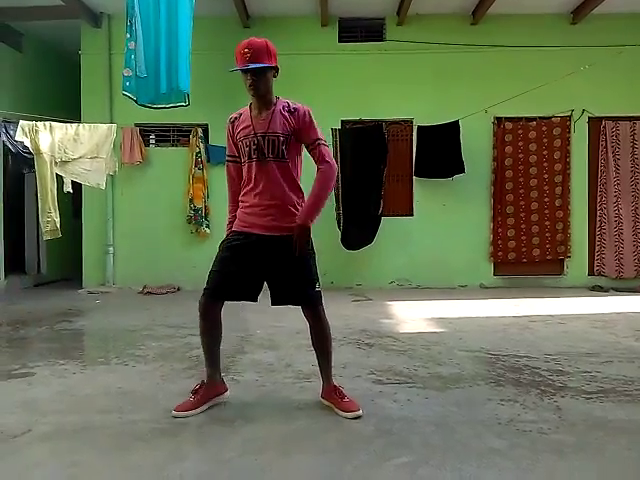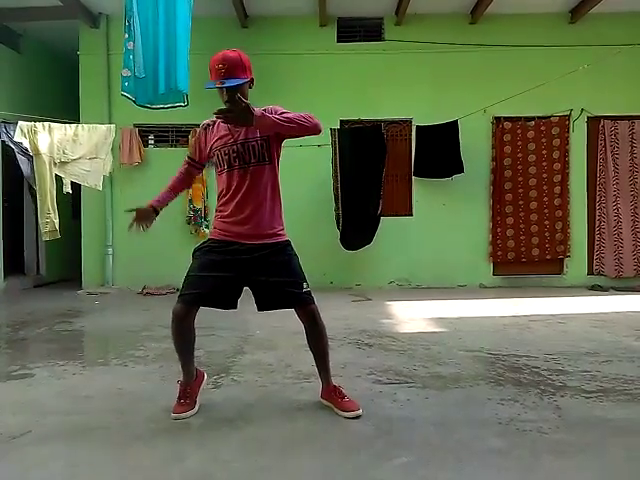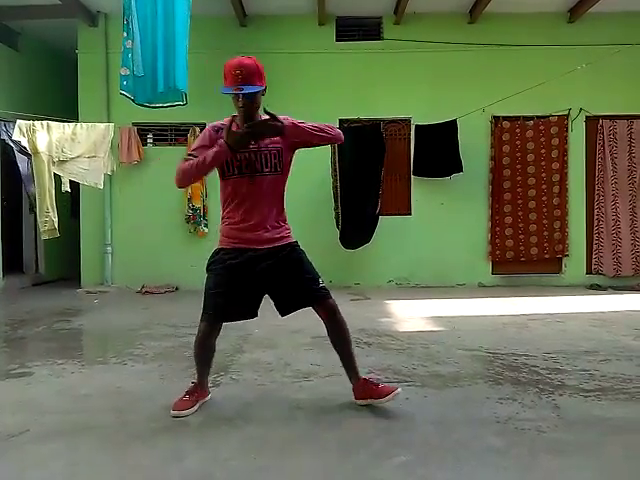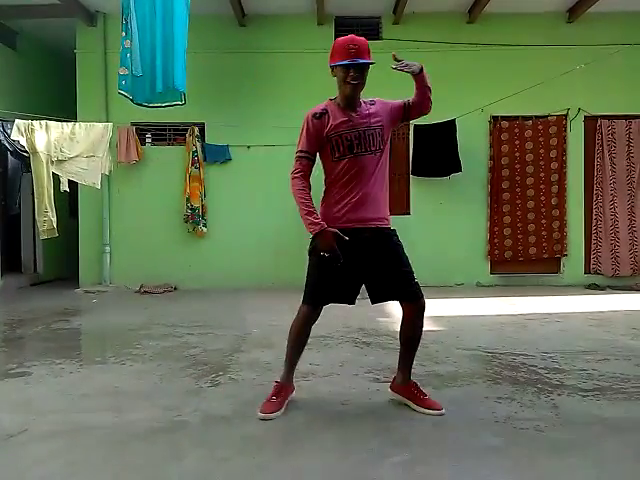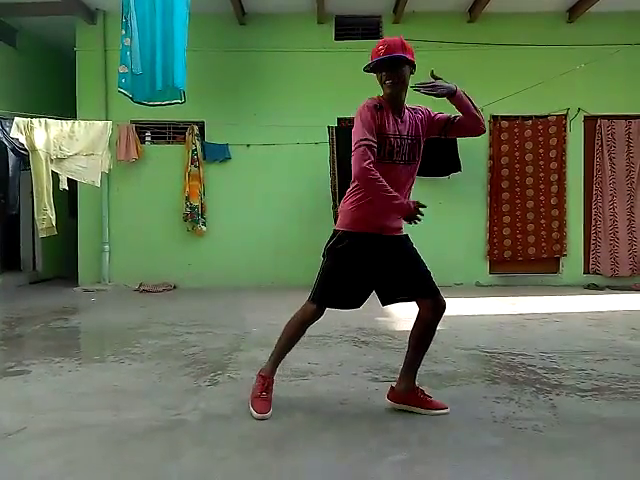
dt=0.4s
person 1, frame 1
left shoulder: (296, 114)
right shoulder: (235, 123)
left elbow: (327, 166)
right elbow: (235, 183)
left wrist: (304, 218)
right wrist: (232, 226)
left hip: (290, 233)
right hip: (245, 233)
left knee: (313, 308)
right knee: (208, 302)
left ankle: (329, 387)
right ankle: (213, 382)
person 1, frame 2
left shoulder: (268, 117)
right shoulder: (208, 130)
left elbow: (312, 126)
right elbow: (187, 174)
left wrist: (255, 117)
right wrist: (156, 205)
left hip: (270, 241)
right hip: (222, 242)
left knee: (308, 309)
right knee: (181, 312)
left ankle: (328, 386)
right ankle: (191, 378)
person 1, frame 3
left shoulder: (283, 130)
right shoulder: (216, 133)
left elbow: (335, 135)
right elbow: (182, 177)
left wrist: (280, 125)
right wrist: (226, 146)
left hip: (280, 246)
right hip: (234, 250)
left knee: (328, 307)
right knee: (210, 324)
left ankle: (360, 384)
right ankle: (200, 385)
person 1, frame 4
left shoulder: (384, 110)
right shoulder: (318, 117)
left elbow: (423, 105)
right elbow: (298, 176)
left wrist: (420, 76)
right wrist: (317, 228)
left hip: (379, 230)
right hip: (336, 231)
left knee: (415, 304)
right knee: (311, 308)
left ankle: (403, 381)
right ankle: (285, 383)
person 1, frame 5
left shoulder: (422, 118)
right shoulder: (370, 110)
left elbow: (478, 128)
right elbow: (361, 164)
left wrist: (455, 93)
right wrist: (401, 203)
left hip: (394, 237)
right hip: (355, 234)
left knee: (434, 306)
right knee: (315, 307)
left ankle: (405, 388)
right ankle: (265, 377)
